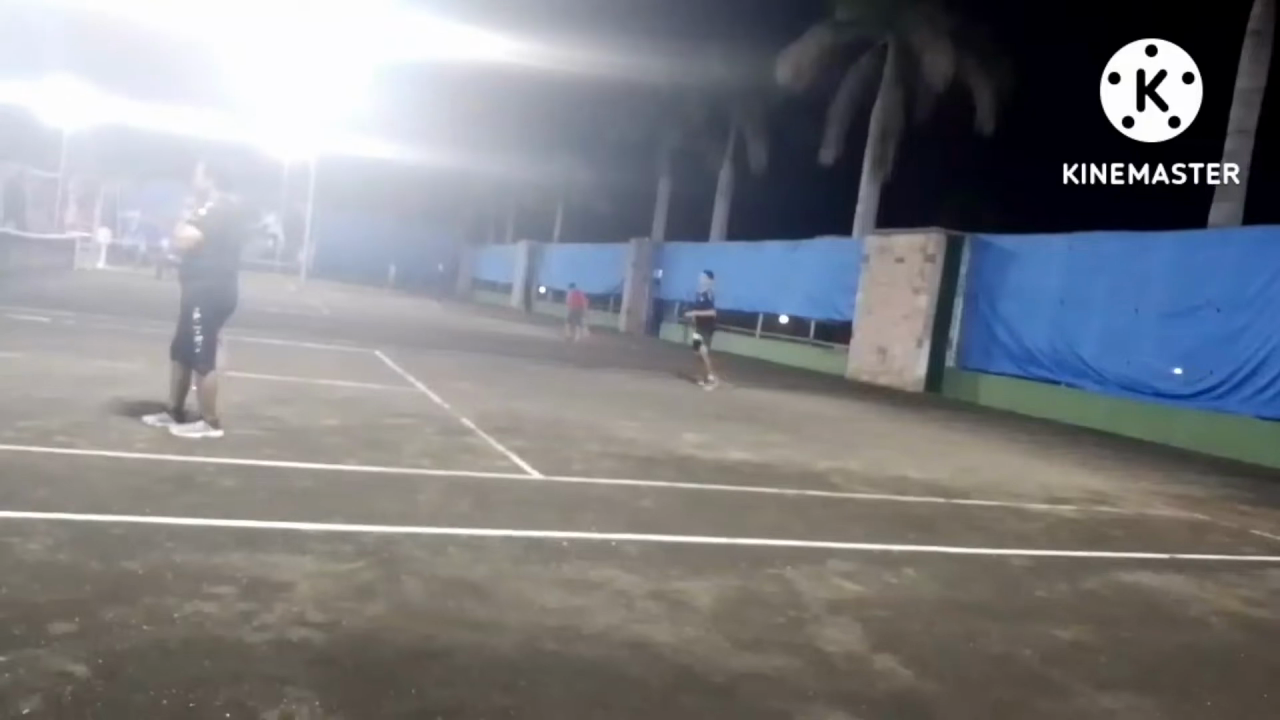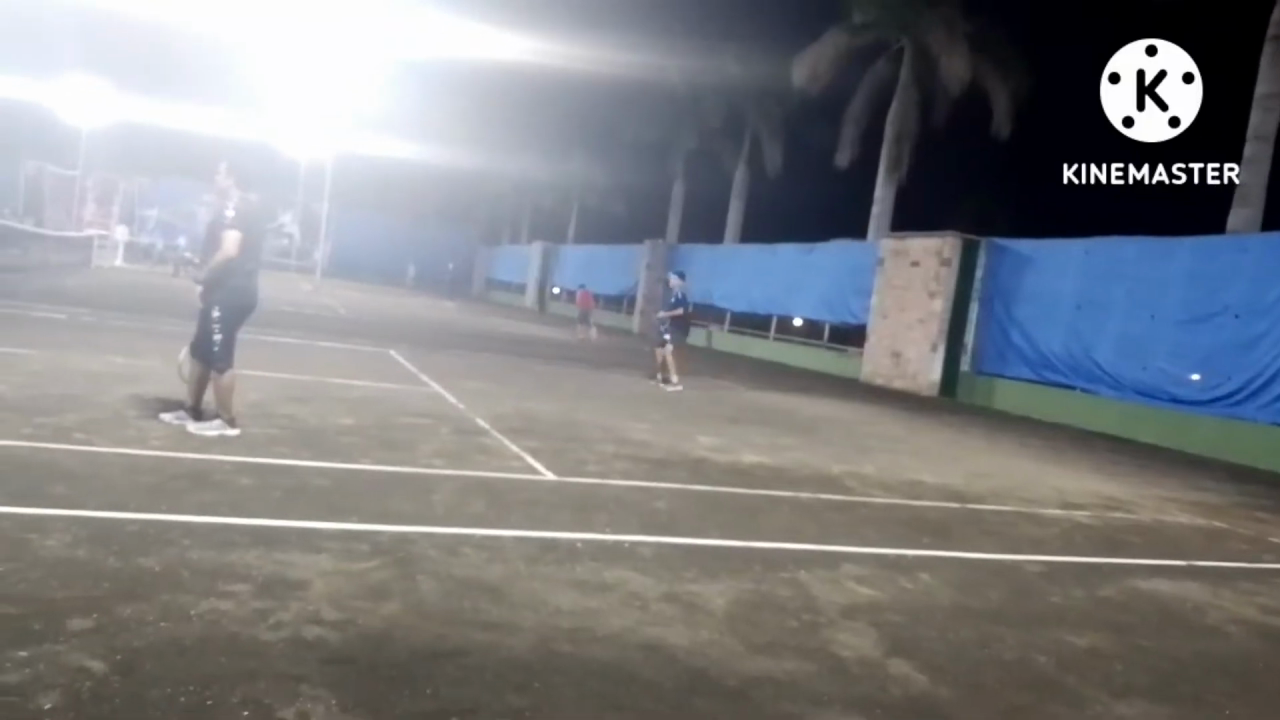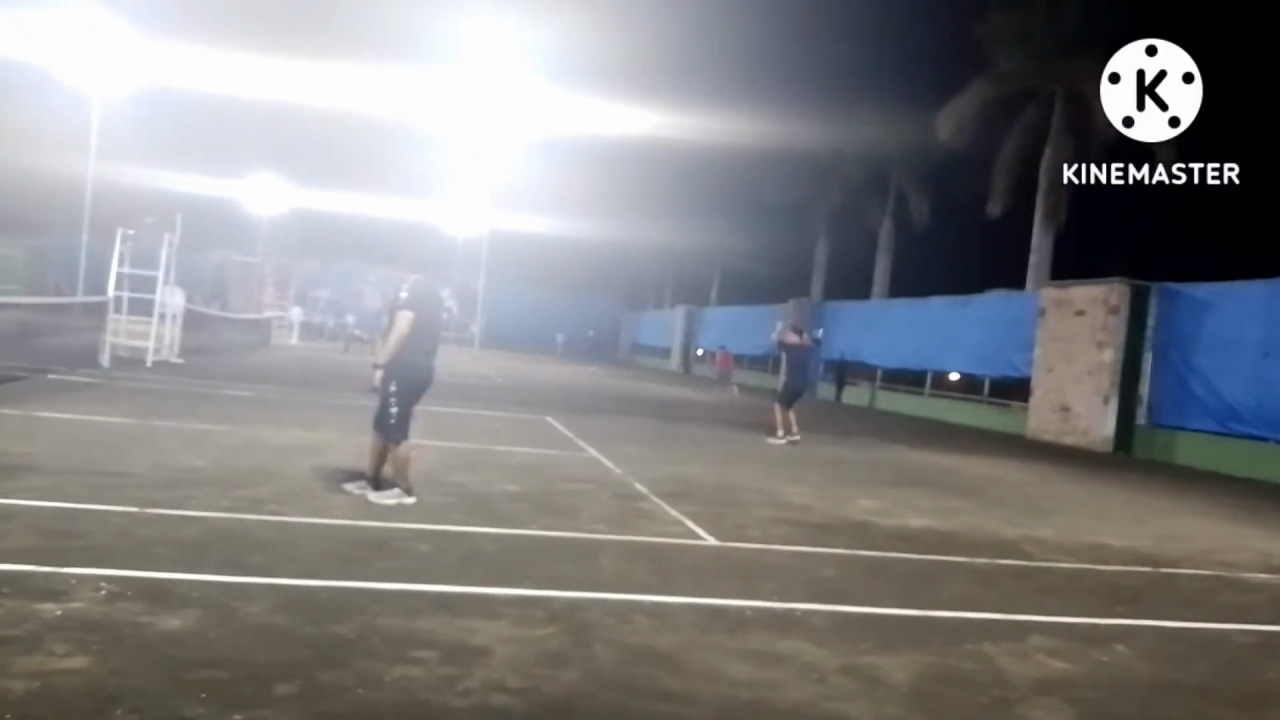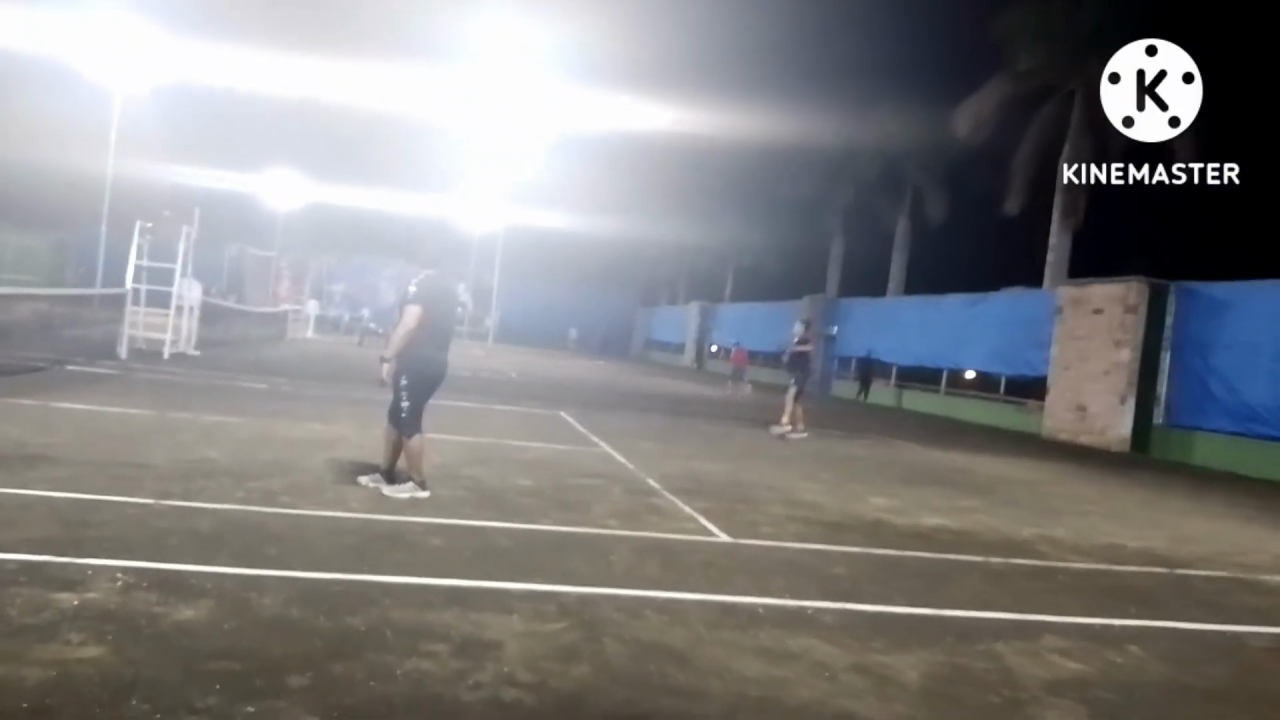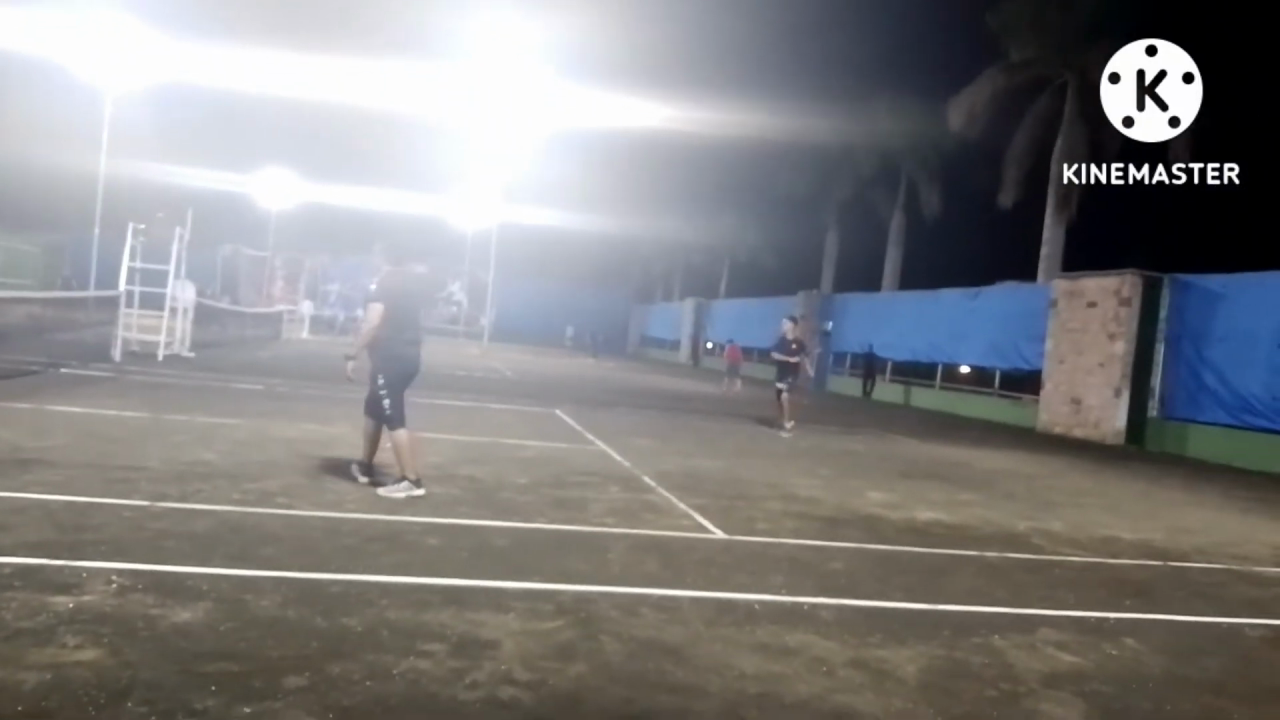
dt=0.7s
person 1, frame 1
left shoulder: (215, 209)
right shoulder: (233, 208)
left elbow: (183, 241)
left wrist: (187, 221)
left hip: (207, 292)
right hip: (209, 290)
left knee: (201, 359)
right knee: (180, 352)
left ankle: (210, 422)
right ankle: (175, 412)
person 1, frame 2
left shoulder: (236, 208)
right shoulder: (249, 208)
left elbow: (228, 250)
left wrist: (202, 280)
left hip: (229, 292)
right hip: (231, 291)
left knee: (219, 357)
right knee: (200, 351)
left ankle: (227, 421)
right ankle: (192, 410)
person 1, frame 3
left shoulder: (412, 288)
right shoulder: (431, 293)
left elbow: (401, 330)
left wrist: (380, 364)
left hip: (405, 369)
right hip: (419, 367)
left knee: (396, 431)
right knee: (382, 425)
left ankle: (403, 489)
right ankle: (372, 480)
person 1, frame 4
left shoulder: (422, 284)
right shoulder: (448, 288)
left elbow: (409, 324)
left wrist: (388, 358)
left hip: (417, 363)
right hip: (434, 362)
left knee: (409, 423)
right knee: (396, 417)
left ankle: (417, 483)
right ankle: (386, 473)
person 1, frame 5
left shoulder: (384, 282)
right shoulder: (412, 283)
left elbow: (372, 322)
left wrist: (352, 355)
left hip: (390, 359)
right hip: (408, 356)
left knee: (393, 419)
right knee: (373, 410)
left ankle: (411, 481)
right ankle: (365, 467)
